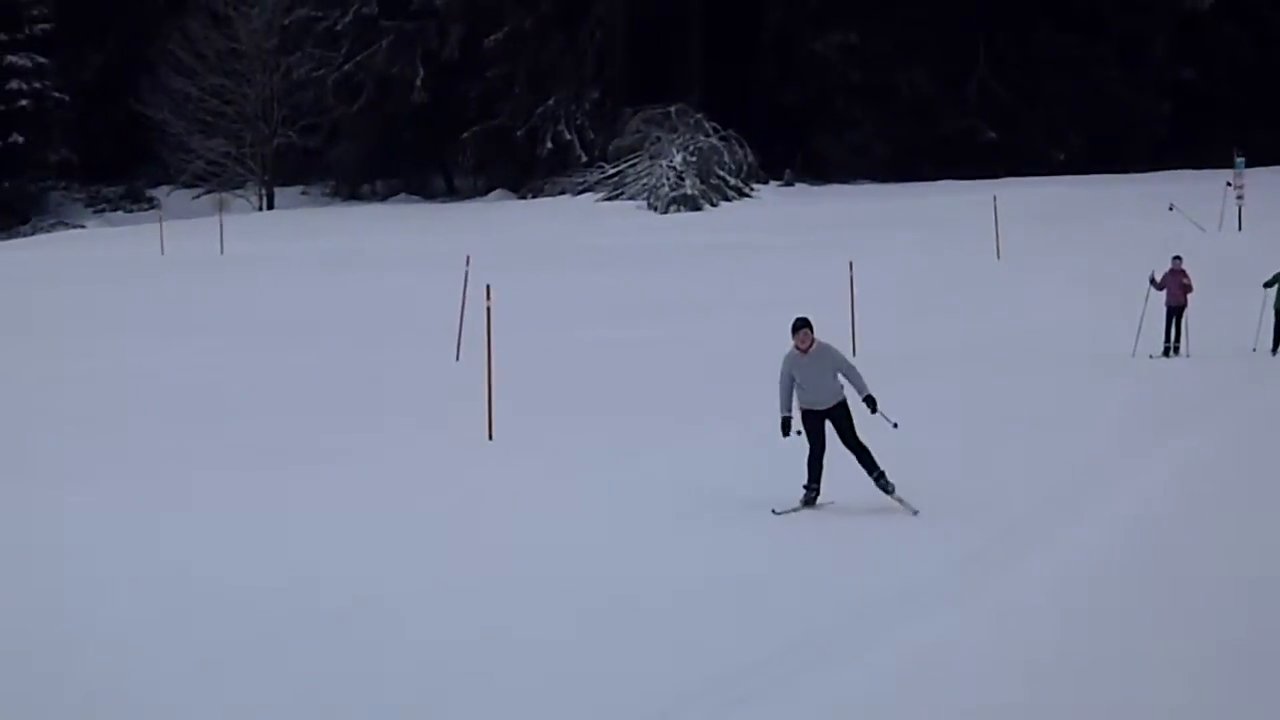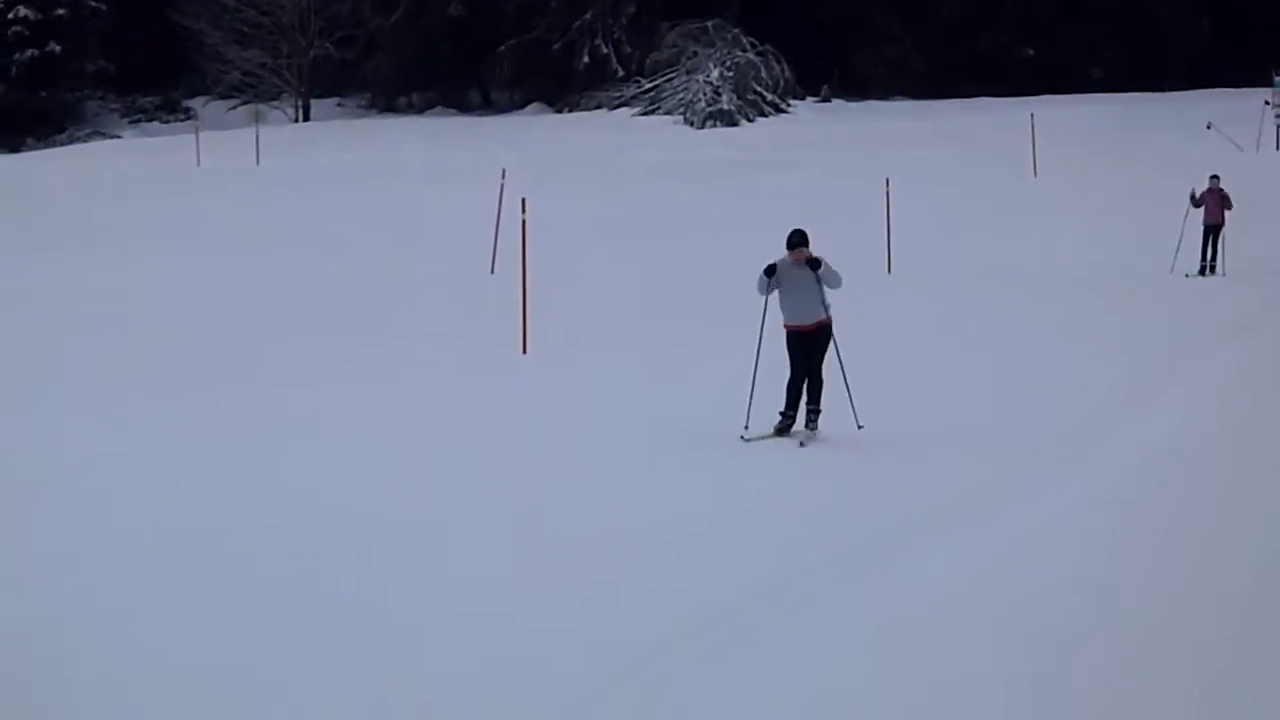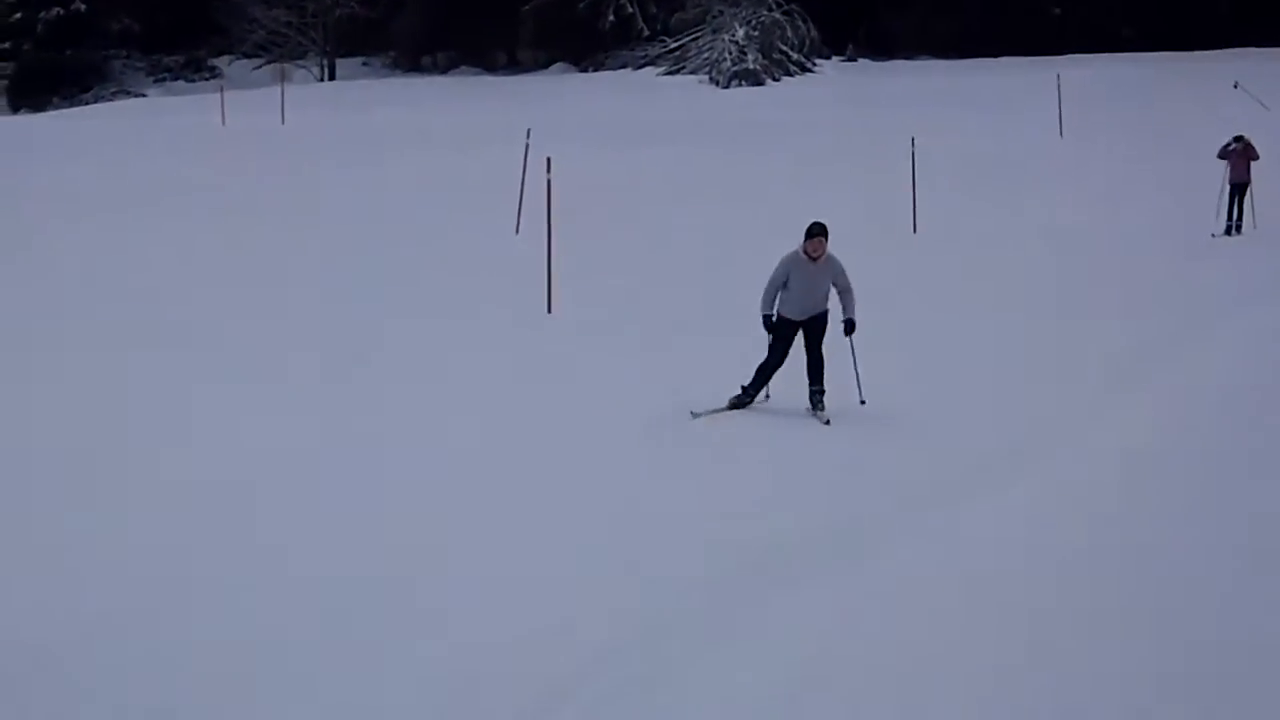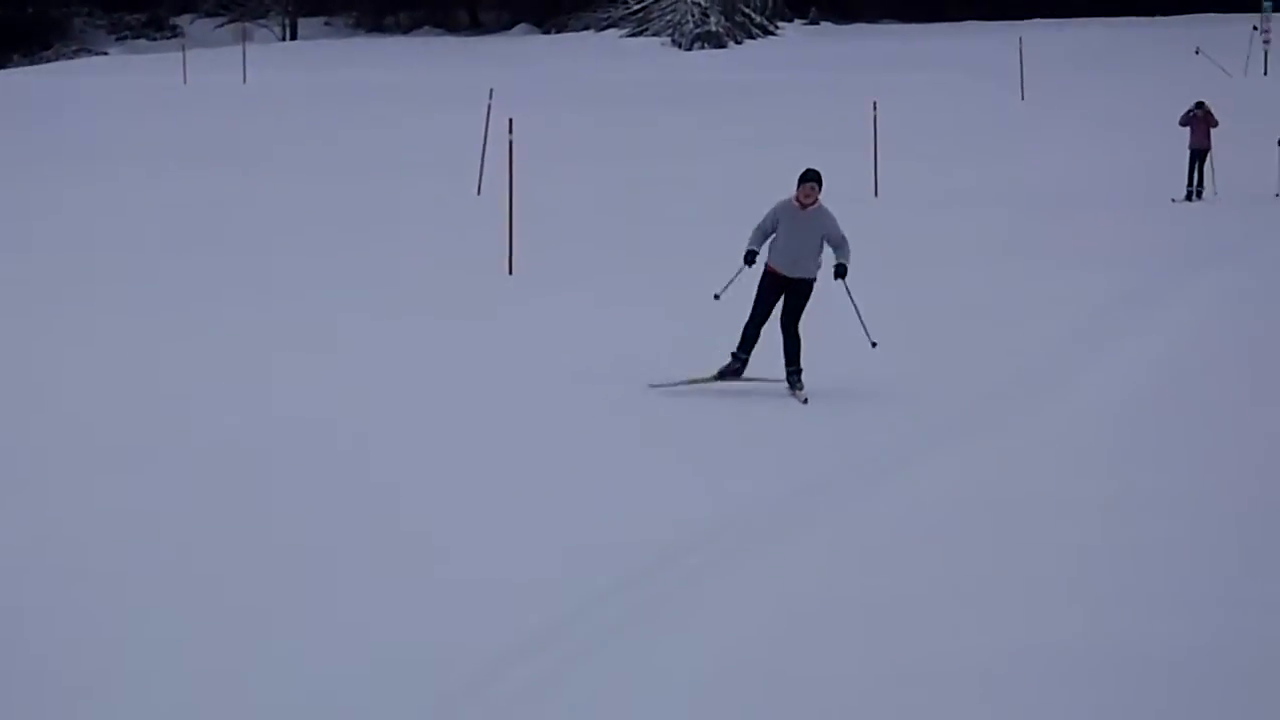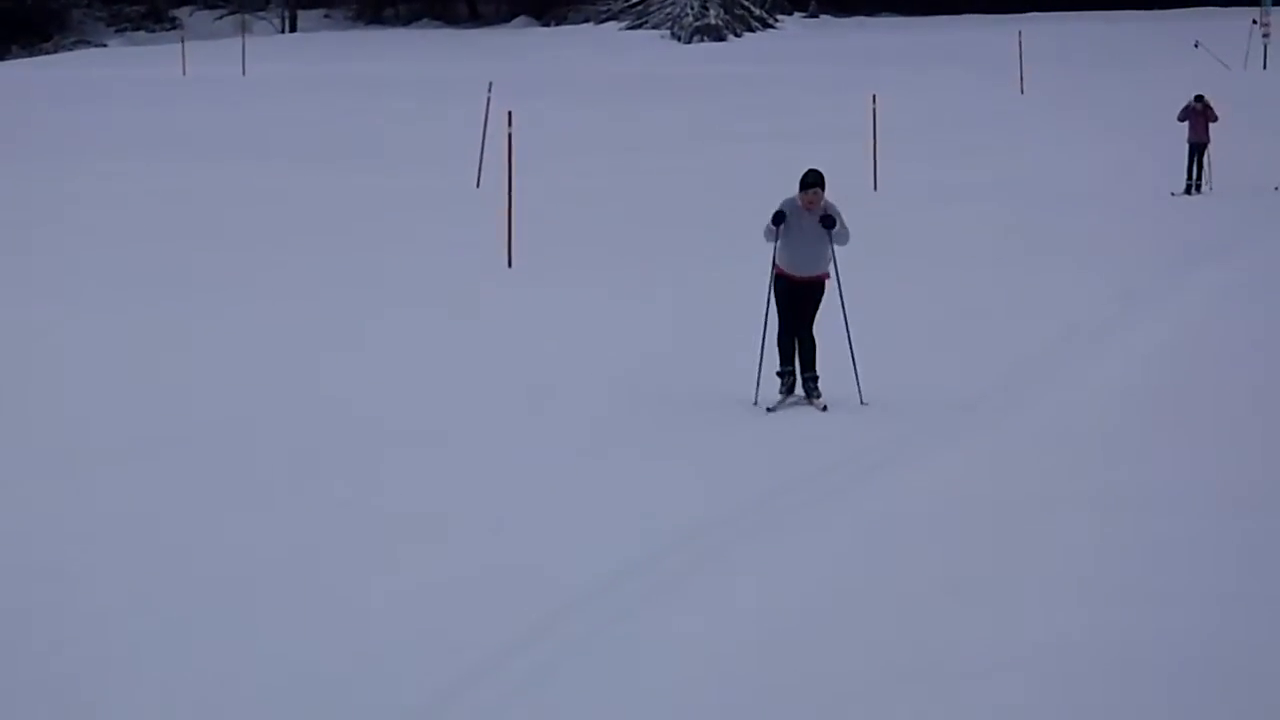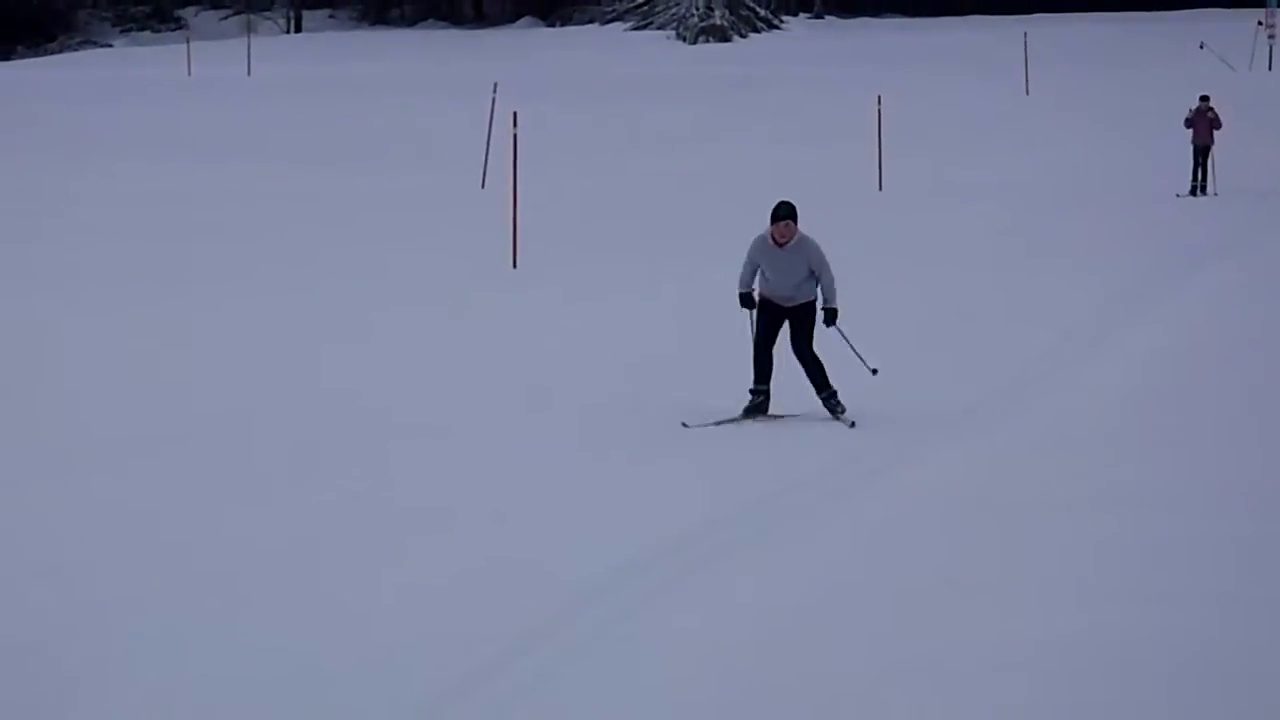
dt=0.4s
person 1, frame 1
left shoulder: (827, 351)
right shoulder: (789, 359)
left elbow: (849, 371)
right elbow: (785, 388)
left wrist: (865, 393)
right wrist: (785, 416)
left hip: (836, 403)
right hip: (809, 409)
left knee: (852, 442)
right knee: (817, 449)
right ankle: (812, 490)
person 1, frame 2
left shoulder: (815, 263)
right shoulder: (780, 267)
left elbow: (836, 282)
right elbow: (763, 290)
left wrist: (820, 267)
right wrist: (766, 274)
left hip: (820, 326)
right hip: (795, 329)
left knee: (814, 369)
right knee: (798, 372)
left ankle: (812, 413)
right ankle: (788, 416)
person 1, frame 3
left shoulder: (832, 264)
right shoulder: (790, 260)
left elbow: (845, 290)
right elbow: (773, 286)
left wrist: (849, 316)
right wrist: (767, 314)
left hip: (816, 315)
right hip: (787, 317)
left knee: (814, 351)
right knee: (775, 358)
left ankle: (816, 394)
right ankle: (749, 393)
person 1, frame 4
left shoulder: (825, 217)
right shoulder: (782, 208)
left elbow: (840, 243)
right elbow: (762, 230)
left wrist: (842, 262)
right wrist: (752, 249)
left hip: (804, 279)
right hip: (774, 272)
left knee: (789, 324)
right knee: (757, 317)
left ankle: (793, 372)
right ankle: (739, 361)
person 1, frame 5
left shoulder: (830, 210)
right shoulder: (788, 206)
left elbow: (843, 239)
right elbow: (769, 236)
left wrist: (833, 226)
right wrist: (775, 223)
left hip: (814, 279)
right hip: (785, 276)
left knee: (803, 328)
right knee: (786, 326)
left ankle: (809, 379)
right ankle: (787, 375)
person 1, frame 6
left shoulder: (807, 246)
right shoulder: (760, 243)
left elbow: (825, 274)
right elbow: (750, 265)
left wrist: (830, 305)
right wrist: (744, 290)
left hip: (803, 305)
right hip: (770, 302)
left knee: (803, 350)
right knee: (762, 344)
left ankle: (828, 396)
right ankle: (760, 396)
